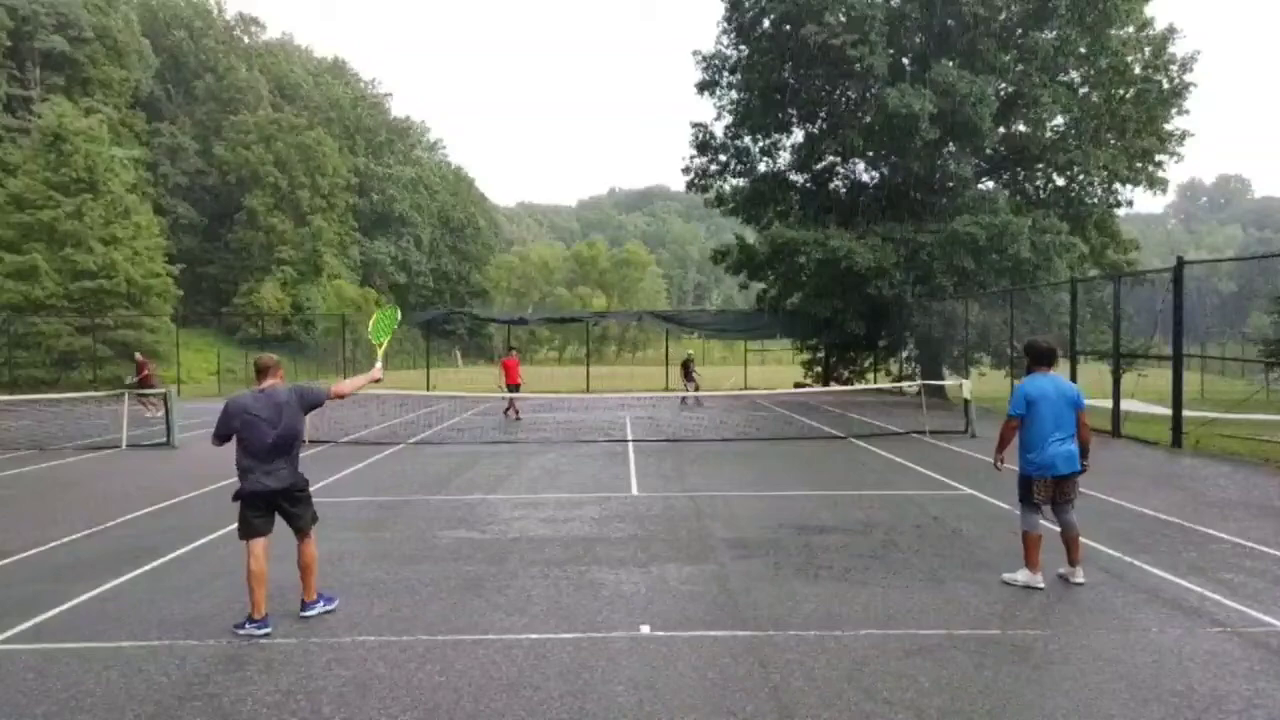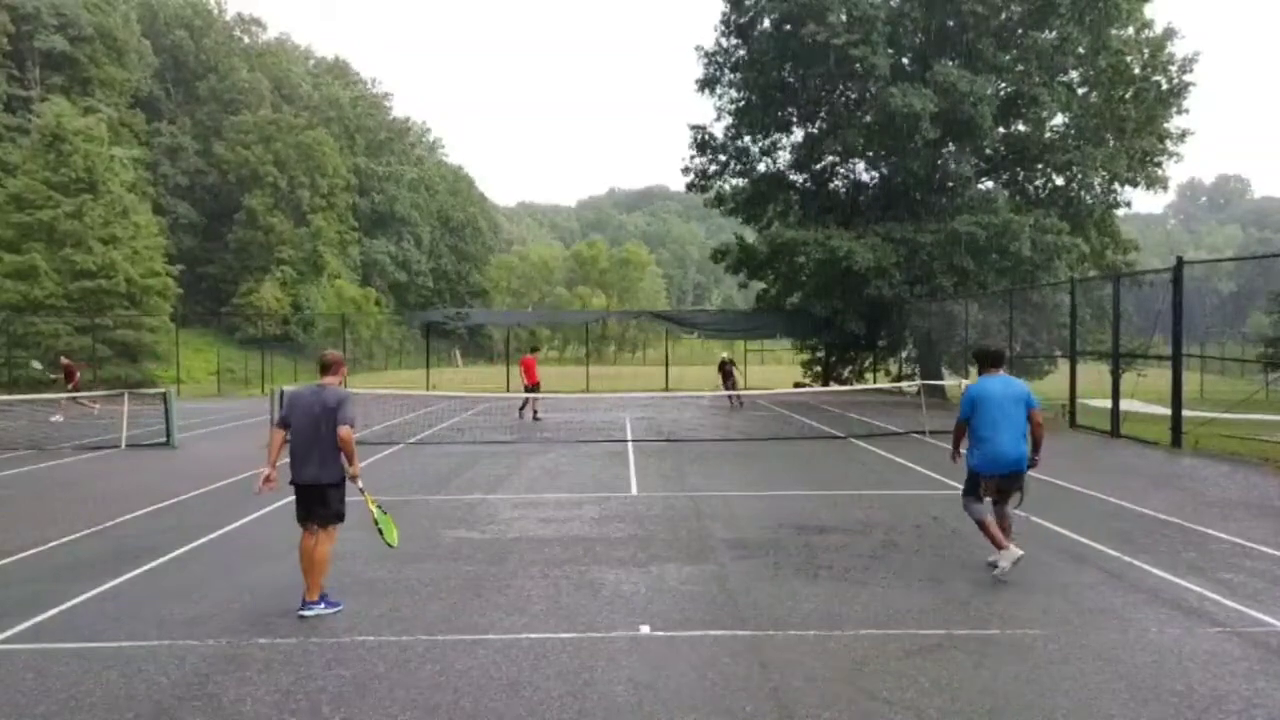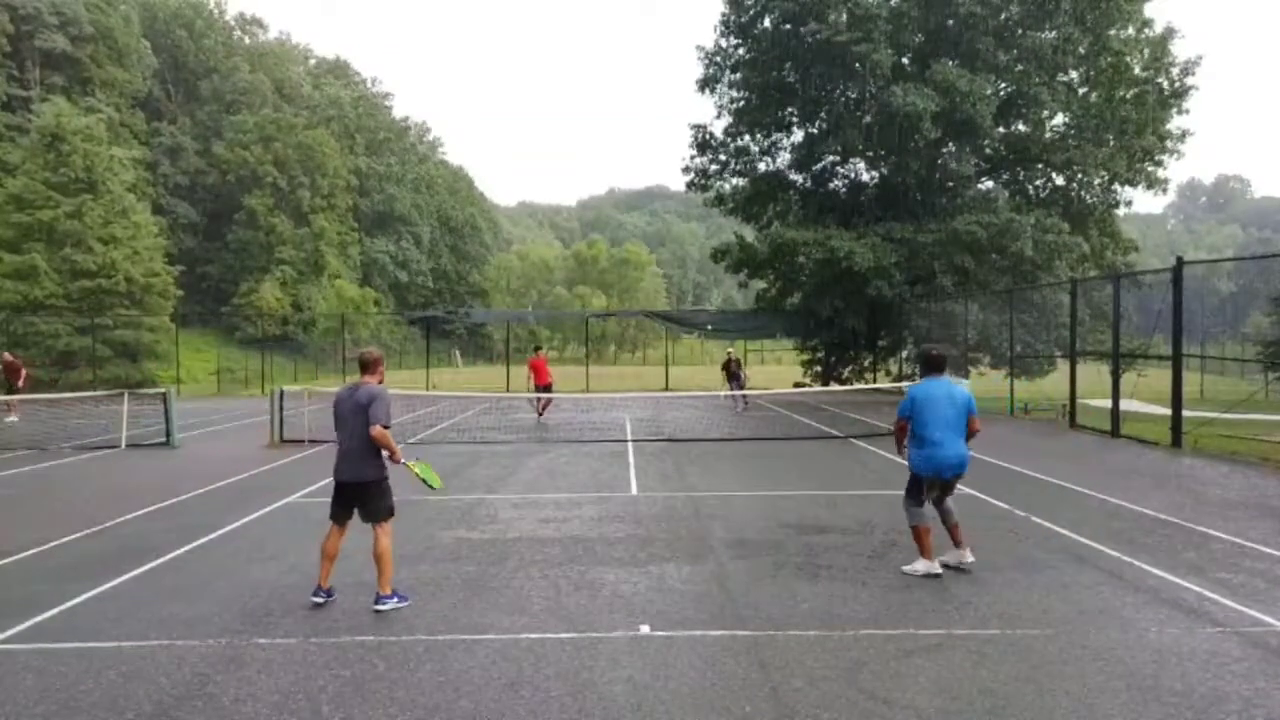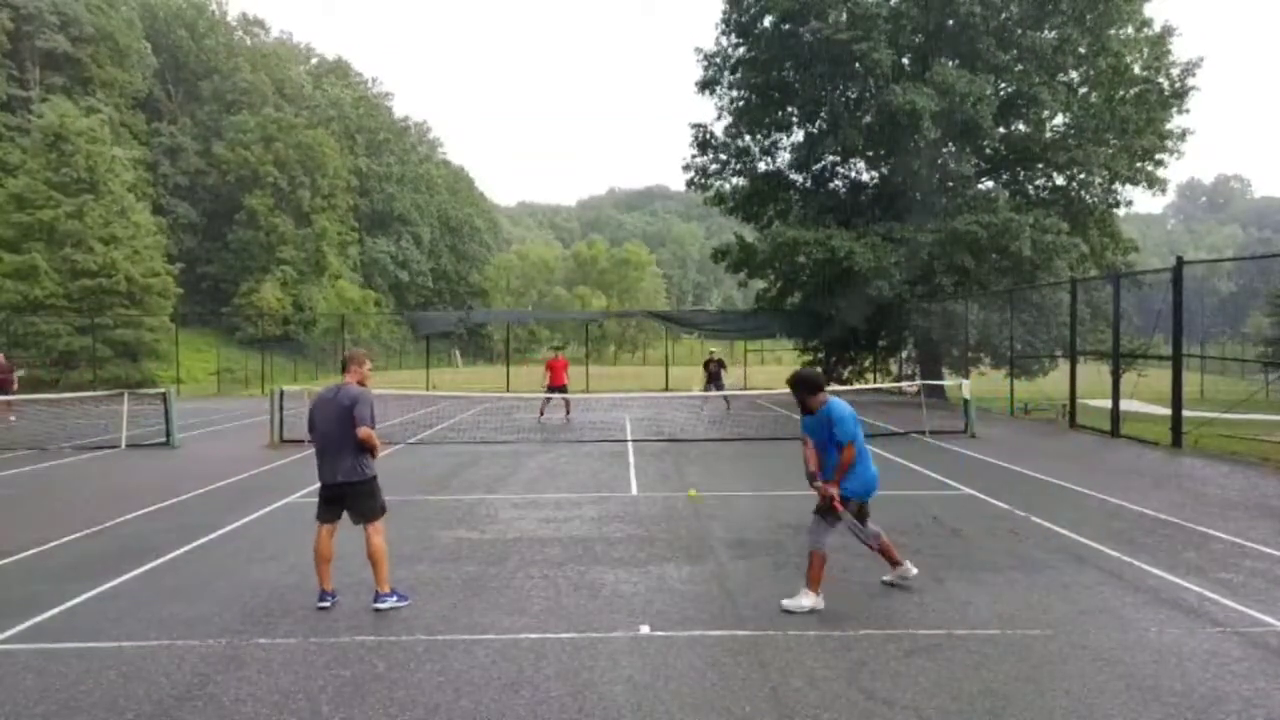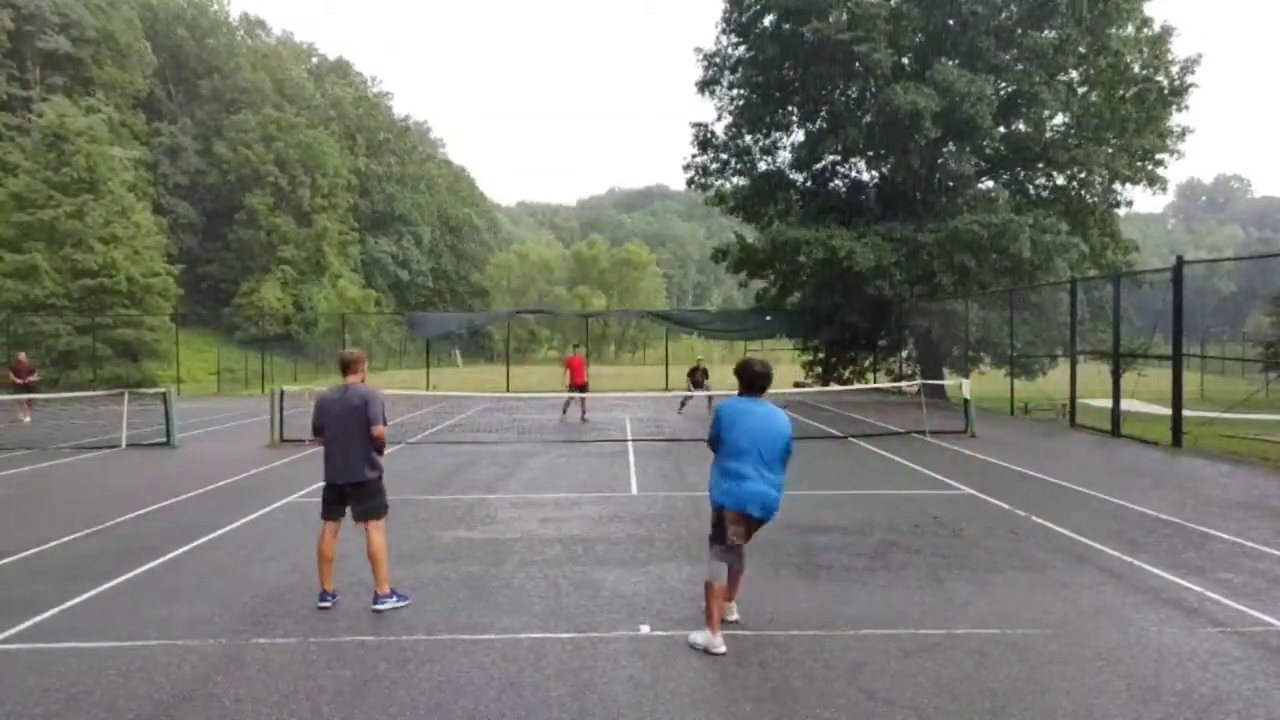
dt=0.7s
person 1, frame 1
left shoulder: (236, 405)
right shoulder: (294, 395)
left elbow: (217, 441)
right elbow: (339, 391)
right wrist: (371, 375)
left hip: (254, 487)
right hip: (289, 483)
left knee: (256, 548)
right knee: (306, 537)
left ankle: (258, 618)
right ankle: (311, 600)
person 1, frame 2
left shoulder: (295, 395)
right shoulder: (340, 396)
left elbow: (278, 432)
right elbow: (343, 433)
left wrist: (270, 467)
right wrist: (353, 462)
left hip: (301, 475)
right hip: (329, 475)
left knee: (309, 530)
right knee: (326, 533)
left ankle: (312, 592)
right ankle: (313, 600)
person 1, frame 3
left shoulder: (342, 394)
right shoulder: (377, 393)
right elbow: (377, 431)
right wrist: (395, 451)
left hip: (343, 473)
right hip: (370, 474)
left knee: (337, 527)
right knee: (382, 529)
left ankle: (322, 588)
right ankle: (385, 594)
person 1, frame 4
left shoulder: (320, 397)
right shoulder: (361, 395)
left elbow: (313, 434)
right elbow: (363, 432)
right wrist: (376, 446)
left hip: (329, 474)
right hip: (358, 474)
left knee: (326, 529)
right knee: (375, 528)
left ankle: (325, 592)
right ankle: (384, 593)
person 1, frame 5
left shoulder: (324, 398)
right shoulder: (369, 395)
left elbow: (318, 436)
right elbow: (378, 431)
right wrist: (381, 447)
left hip: (334, 474)
right hip: (366, 474)
left knee: (329, 529)
right knee: (375, 529)
left ankle: (326, 592)
right ankle: (383, 594)
person 2, frame 1
left shoulder: (1025, 388)
right shoulder: (1071, 387)
left elbow: (1012, 425)
right elbow: (1083, 425)
left wrist: (999, 451)
right wrist: (1084, 457)
left hip: (1037, 464)
right hip: (1068, 461)
left knee: (1031, 513)
right knee: (1065, 513)
left ankle: (1032, 573)
right ankle: (1075, 569)
person 2, frame 2
left shoulder: (974, 390)
right shoulder: (1021, 387)
left elbow: (962, 425)
right elbow: (1037, 423)
left wrist: (955, 448)
right wrist: (1035, 453)
left hip: (985, 459)
right hip: (1016, 459)
left knee: (972, 502)
right knee: (1002, 504)
left ankle: (1007, 548)
right ankle: (1004, 555)
person 2, frame 3
left shoulder: (915, 391)
right shoulder: (962, 392)
left elbow: (900, 427)
right elbow: (974, 429)
left wrist: (901, 446)
left hip: (927, 461)
right hip: (957, 460)
left knee: (914, 505)
right knee: (941, 500)
left ankle: (928, 561)
right ankle: (961, 551)
person 2, frame 4
left shoulder: (838, 412)
right shoulder: (809, 416)
left elbow: (849, 454)
right elbow: (810, 450)
left wrist: (830, 485)
right wrist: (817, 482)
left hip: (852, 483)
right hip: (855, 481)
left knee: (818, 529)
right knee: (861, 525)
left ankle: (811, 595)
right ankle: (902, 567)
person 2, frame 5
left shoulder: (726, 409)
right shoulder: (783, 419)
left elbow: (713, 445)
right elbow: (783, 465)
left hip: (732, 496)
right hip: (767, 499)
left knee: (718, 557)
right knee: (735, 548)
left ankle: (713, 634)
right ankle: (728, 605)
